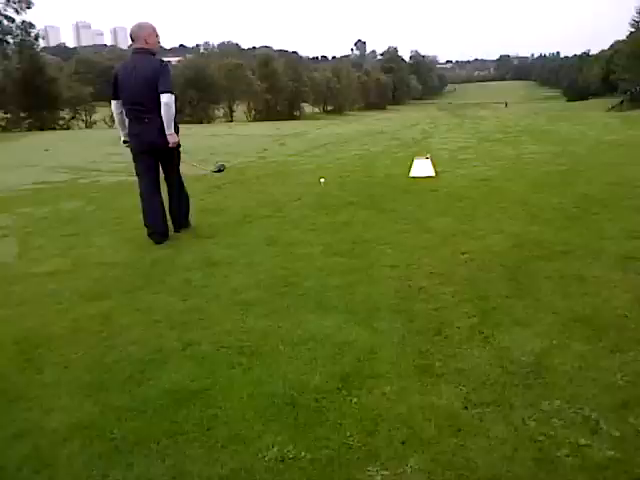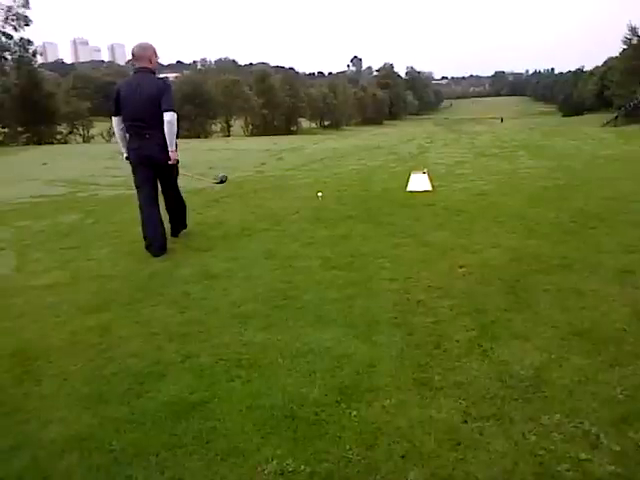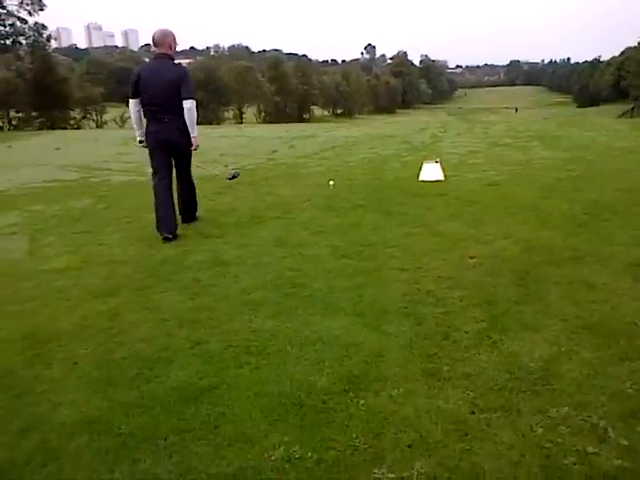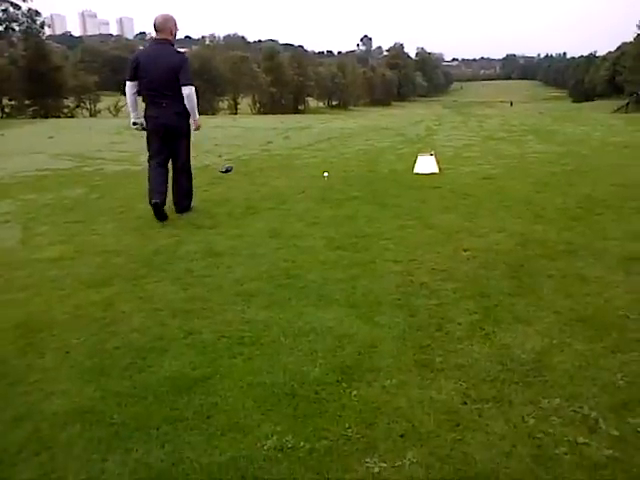
dt=0.2s
person 1, frame 1
left shoulder: (120, 70)
right shoulder: (159, 66)
left elbow: (116, 106)
right elbow: (167, 100)
left wrist: (124, 134)
right wrist: (171, 131)
left hip: (137, 133)
right hip: (161, 130)
left knee: (147, 183)
right knee: (173, 178)
left ankle: (158, 232)
right ankle: (180, 221)
person 1, frame 2
left shoulder: (121, 88)
right shoulder: (161, 85)
left elbow: (117, 123)
right elbow: (169, 118)
left wrist: (125, 150)
right wrist: (172, 148)
left hip: (137, 148)
right hip: (161, 146)
left knee: (146, 197)
right knee: (170, 190)
left ankle: (156, 245)
right ankle: (177, 227)
person 1, frame 3
left shoulder: (140, 72)
right shoulder: (180, 72)
left elbow: (134, 106)
right elbow: (189, 105)
left wrist: (140, 134)
right wrist: (194, 134)
left hip: (155, 132)
right hip: (179, 130)
left knee: (161, 179)
right knee: (184, 175)
left ankle: (167, 228)
right ankle: (188, 215)
person 1, frame 4
left shoulder: (139, 56)
right shoulder: (179, 58)
left elbow: (130, 88)
right elbow: (188, 91)
left wrist: (135, 117)
right wrist: (195, 117)
left hip: (153, 116)
right hip: (177, 115)
left knee: (157, 161)
right knee: (181, 162)
left ankle: (157, 198)
right ankle: (182, 204)
